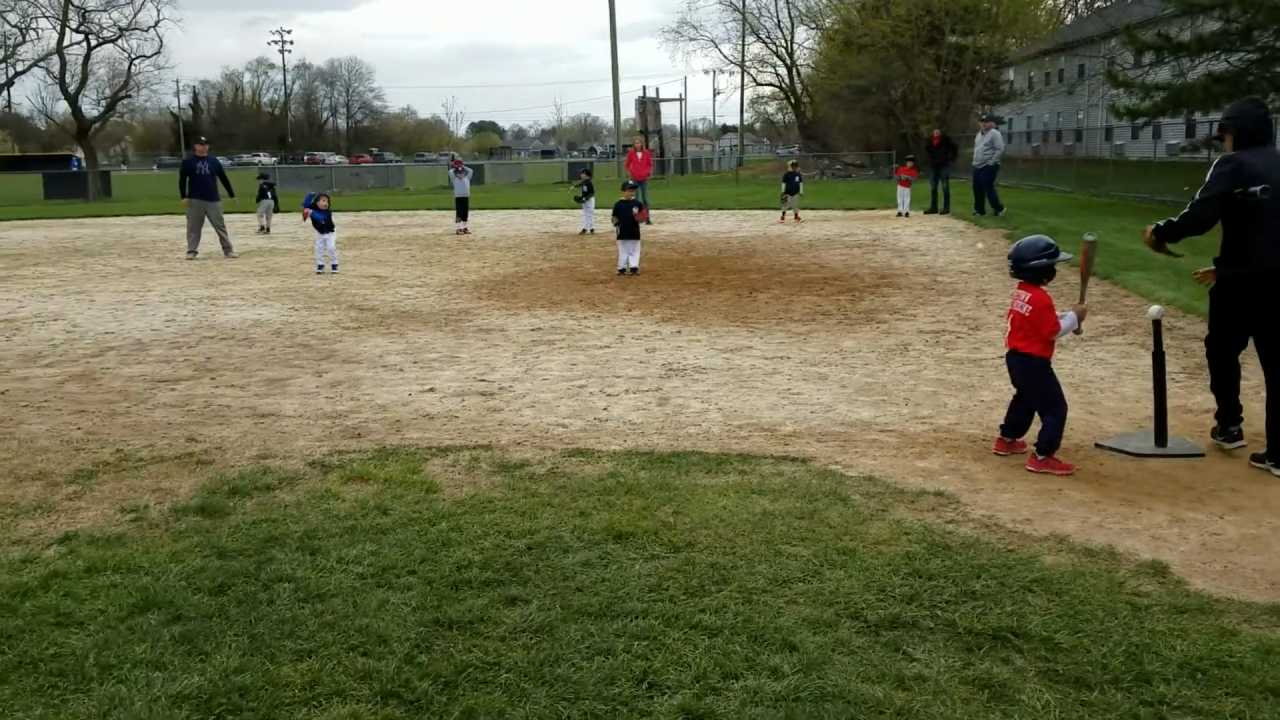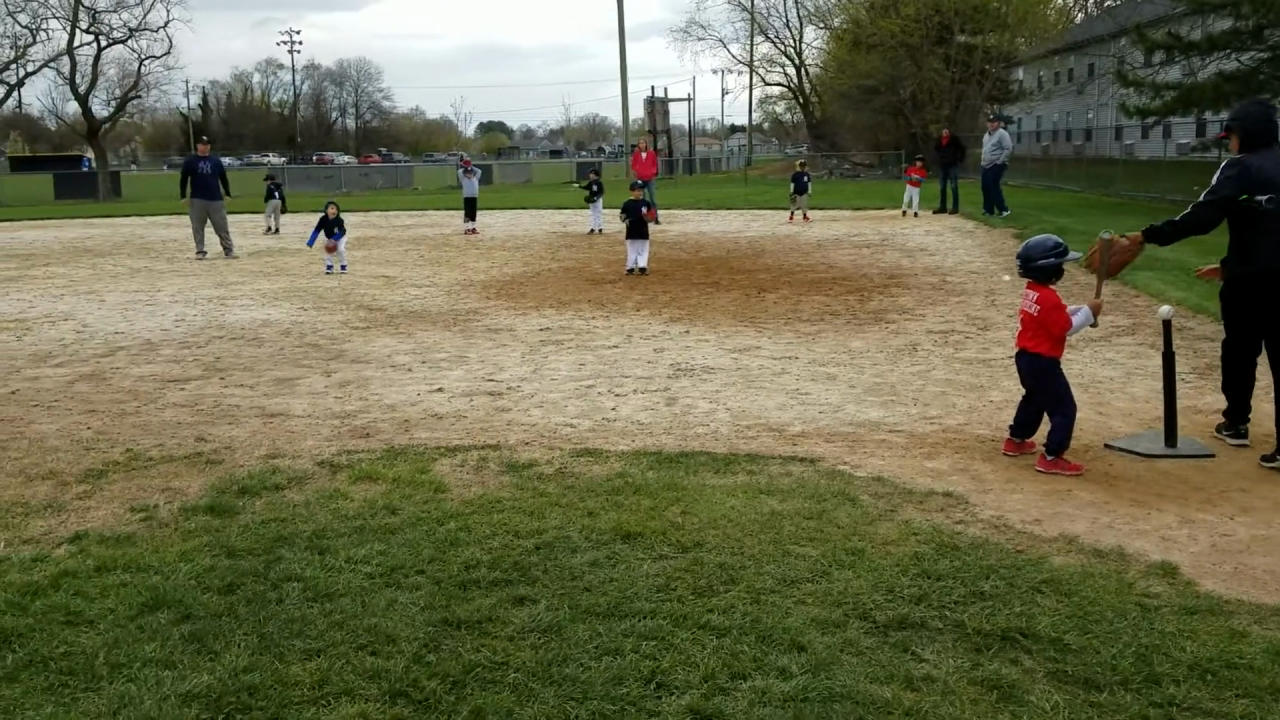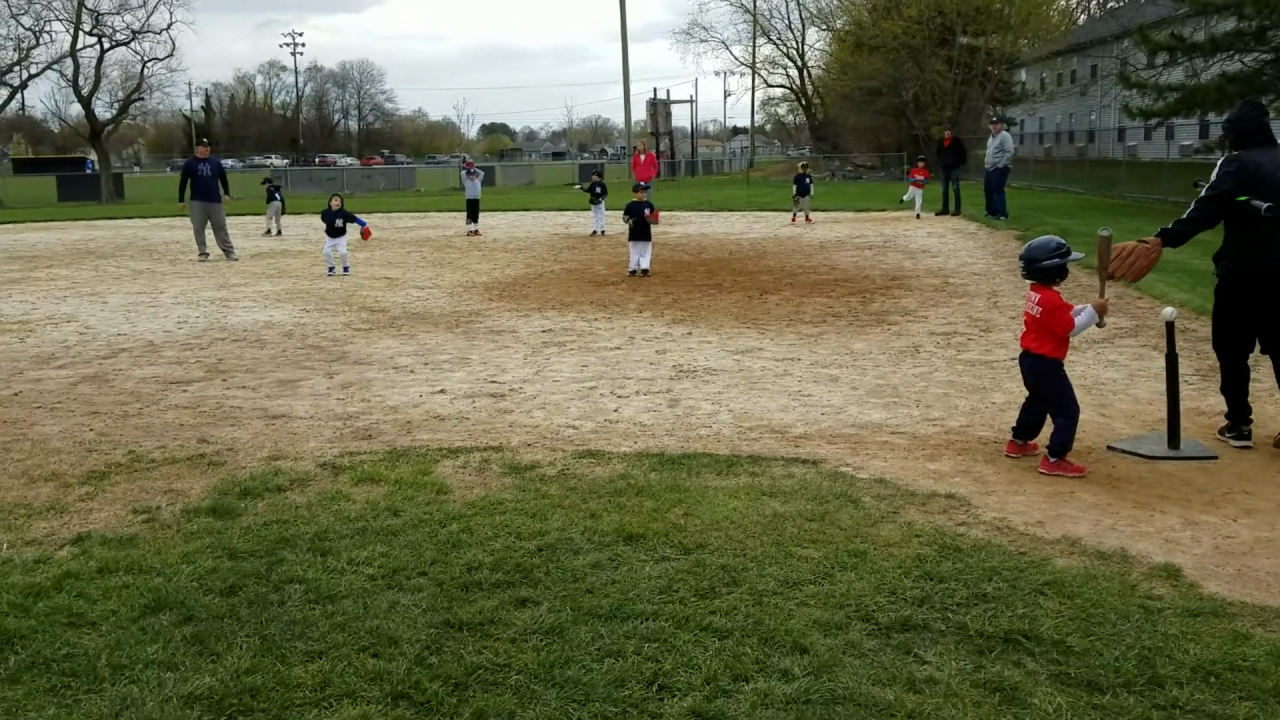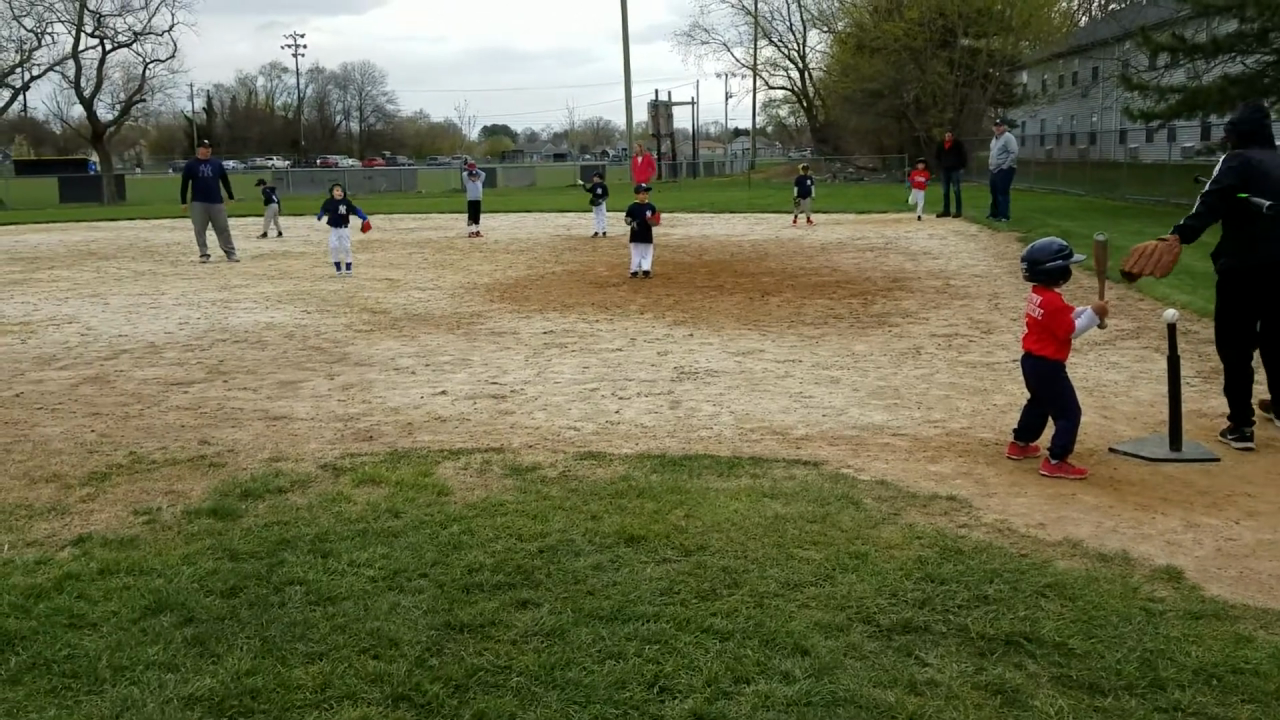
dt=0.2s
person 1, frame 1
left shoulder: (1233, 165)
left elbow: (1201, 215)
left wrist: (1161, 232)
left hip: (1245, 277)
left knee: (1222, 350)
left ankle: (1229, 426)
person 1, frame 2
left shoulder: (1239, 167)
left elbow: (1202, 217)
left wrist: (1149, 234)
right wrist: (1230, 266)
left knee: (1240, 350)
left ankle: (1237, 423)
person 1, frame 3
left shoulder: (1236, 164)
left elbow: (1206, 210)
left wrist: (1164, 238)
left hip: (1245, 272)
left knee: (1232, 347)
left ankle: (1239, 425)
person 1, frame 4
left shoulder: (1237, 161)
left elbow: (1212, 203)
left wrist: (1181, 234)
left hip: (1244, 268)
left knee: (1235, 345)
left ankle: (1241, 426)
person 2, frame 1
left shoulder: (1020, 292)
right shoulder: (1040, 299)
right elbow: (1053, 332)
left wrist: (1065, 316)
right wrist: (1074, 317)
left hip: (1016, 357)
right hip: (1033, 362)
left knee: (1025, 398)
right knee: (1055, 408)
left ankle: (1006, 439)
right ankle: (1042, 457)
person 2, frame 2
left shoulder: (1030, 291)
right shoulder: (1048, 298)
left elbow: (1057, 316)
right elbow: (1066, 328)
left wrist: (1080, 310)
right wrist: (1089, 312)
left hip: (1025, 357)
right hip: (1042, 362)
left knee: (1034, 399)
right knee: (1064, 408)
left ankle: (1016, 440)
right ankle: (1051, 457)
person 2, frame 3
left shoulder: (1035, 292)
right shoulder: (1051, 299)
left elbow: (1066, 313)
right elbow: (1069, 328)
left wrist: (1088, 309)
right wrist: (1093, 311)
left hip: (1029, 359)
right hip: (1046, 363)
left knee: (1037, 401)
right knee: (1067, 410)
left ankle: (1018, 441)
right ankle: (1054, 459)
person 2, frame 4
left shoulder: (1037, 294)
right shoulder: (1052, 301)
left elbow: (1067, 315)
right elbow: (1070, 330)
left wrist: (1090, 311)
right wrist: (1093, 313)
left hip: (1031, 360)
right hip: (1048, 365)
left knee: (1039, 402)
right knee: (1068, 412)
left ankle: (1020, 443)
right ankle: (1056, 461)
